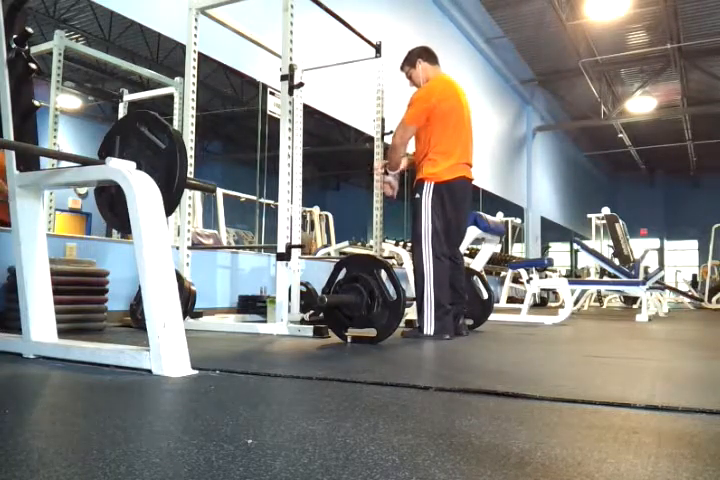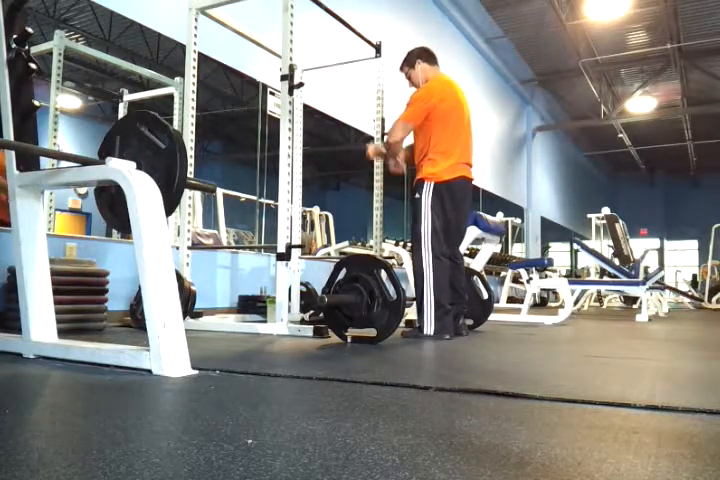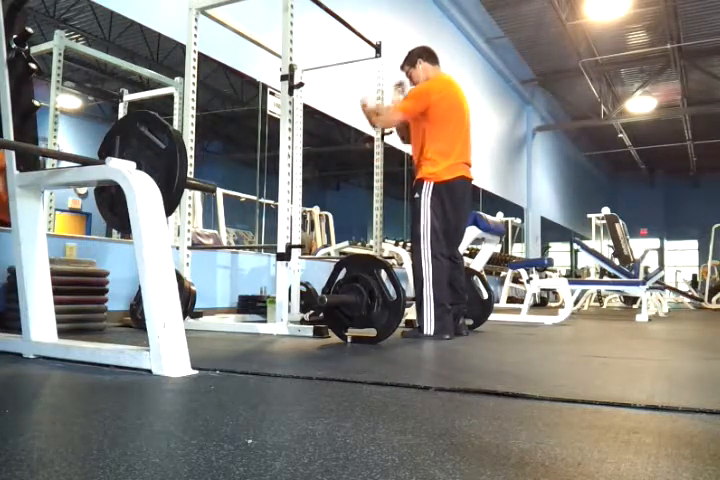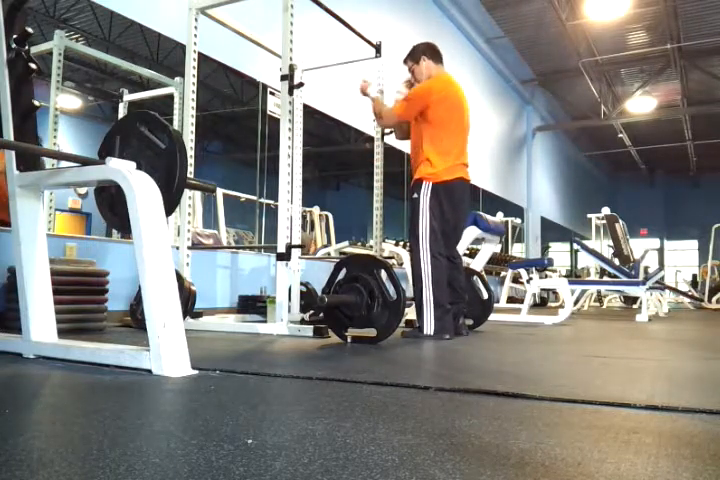
dt=0.2s
person 1, frame 1
left shoulder: (429, 92)
right shoulder: (455, 91)
left elbow: (400, 139)
left wrist: (391, 174)
right wrist: (403, 162)
left hip: (437, 181)
right hip: (459, 180)
left knee: (430, 252)
right knee: (449, 251)
left ankle: (435, 324)
right ankle: (455, 319)
person 1, frame 2
left shoulder: (429, 92)
right shoulder: (454, 91)
left elbow: (396, 137)
left wrist: (389, 155)
right wrist: (395, 153)
left hip: (437, 182)
right hip: (459, 180)
left knee: (429, 251)
right knee: (449, 250)
left ankle: (434, 324)
right ankle: (455, 319)
person 1, frame 3
left shoulder: (428, 90)
right shoulder: (454, 90)
left elbow: (382, 120)
right elbow: (413, 136)
left wrist: (367, 107)
right wrist: (399, 104)
left hip: (436, 181)
right hip: (459, 180)
left knee: (429, 252)
right knee: (449, 251)
left ankle: (435, 324)
right ankle: (455, 319)
person 1, frame 4
left shoulder: (429, 89)
right shoulder: (455, 91)
left elbow: (386, 119)
right elbow: (405, 131)
left wrist: (370, 94)
right wrist: (406, 98)
left hip: (434, 182)
right hip: (456, 181)
left knee: (428, 251)
right knee: (447, 251)
left ankle: (434, 324)
right ankle: (454, 319)
